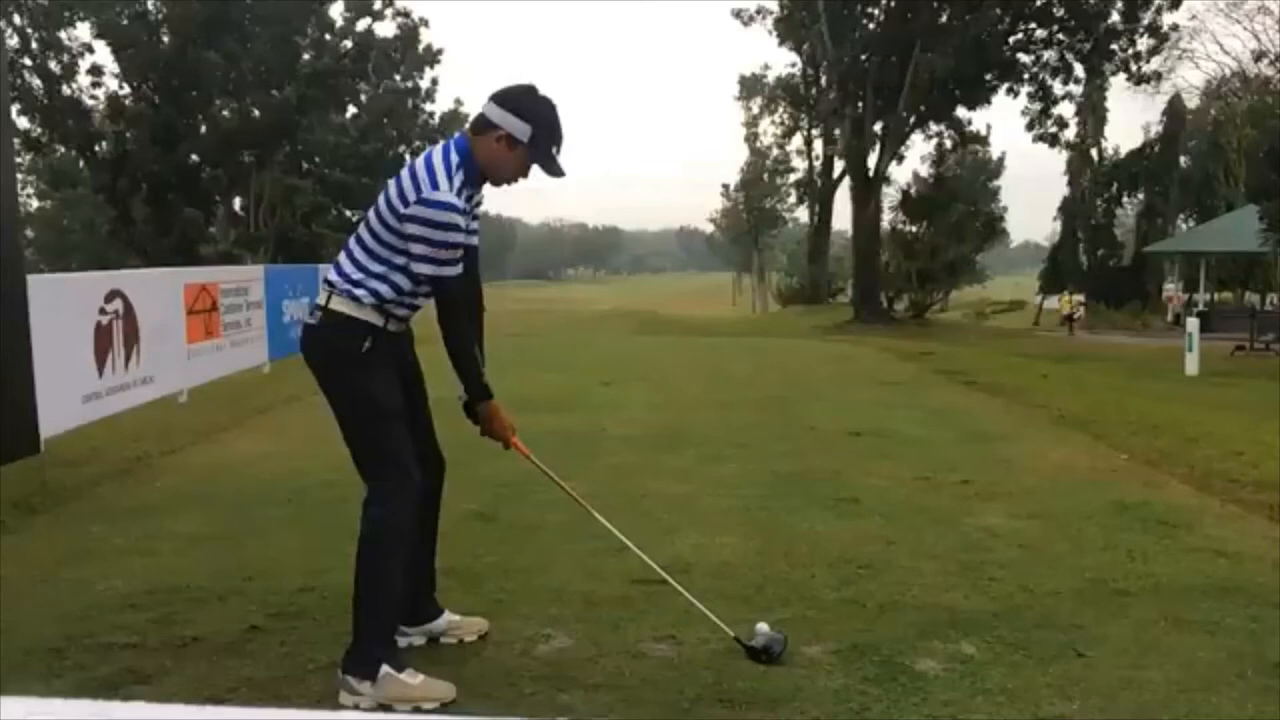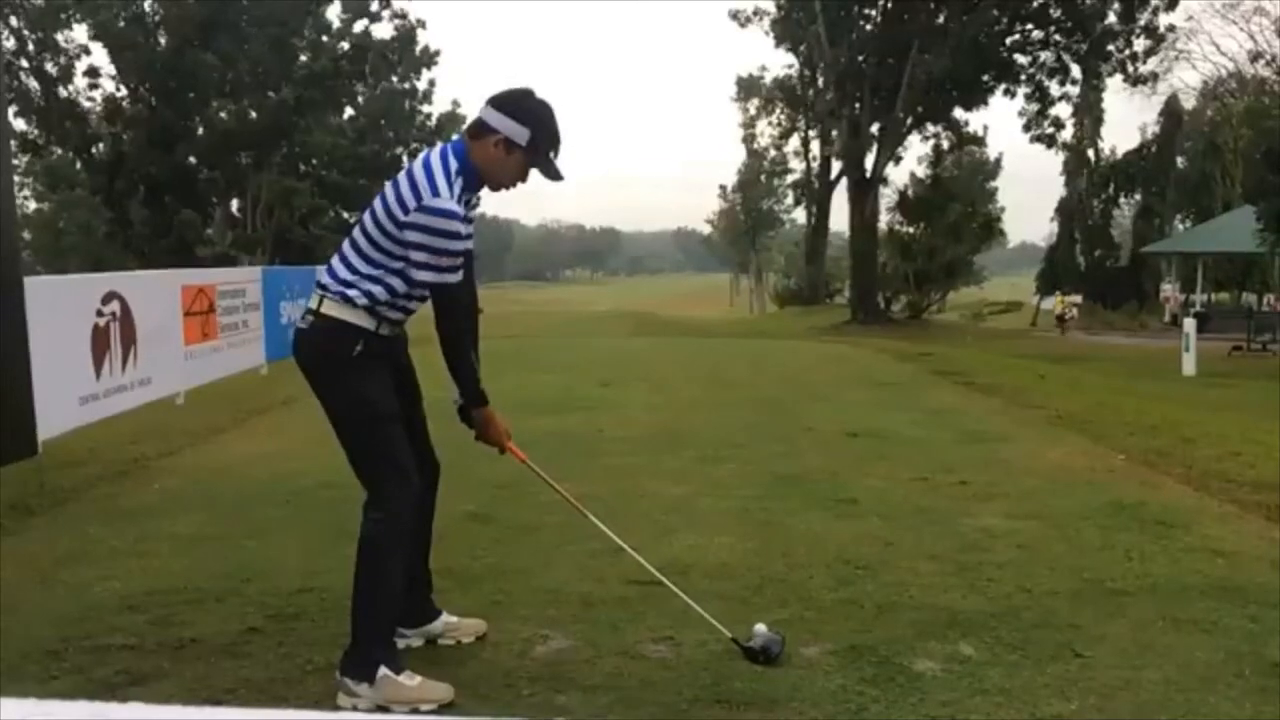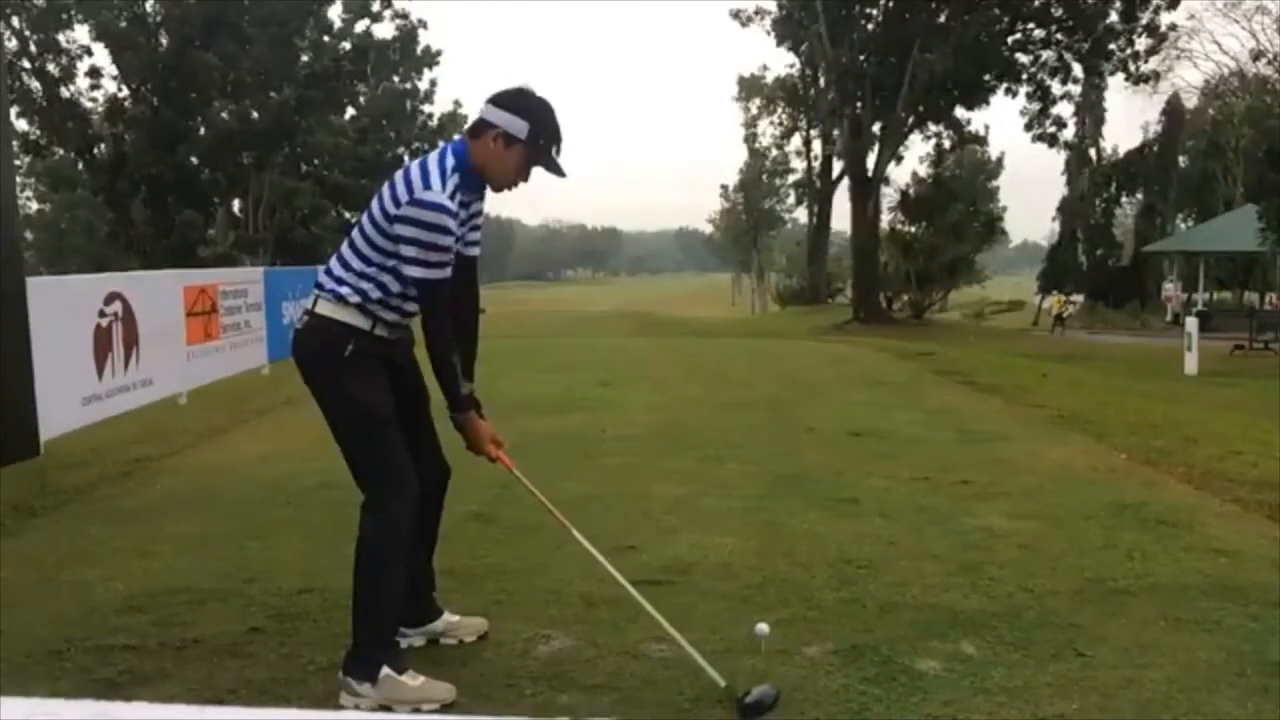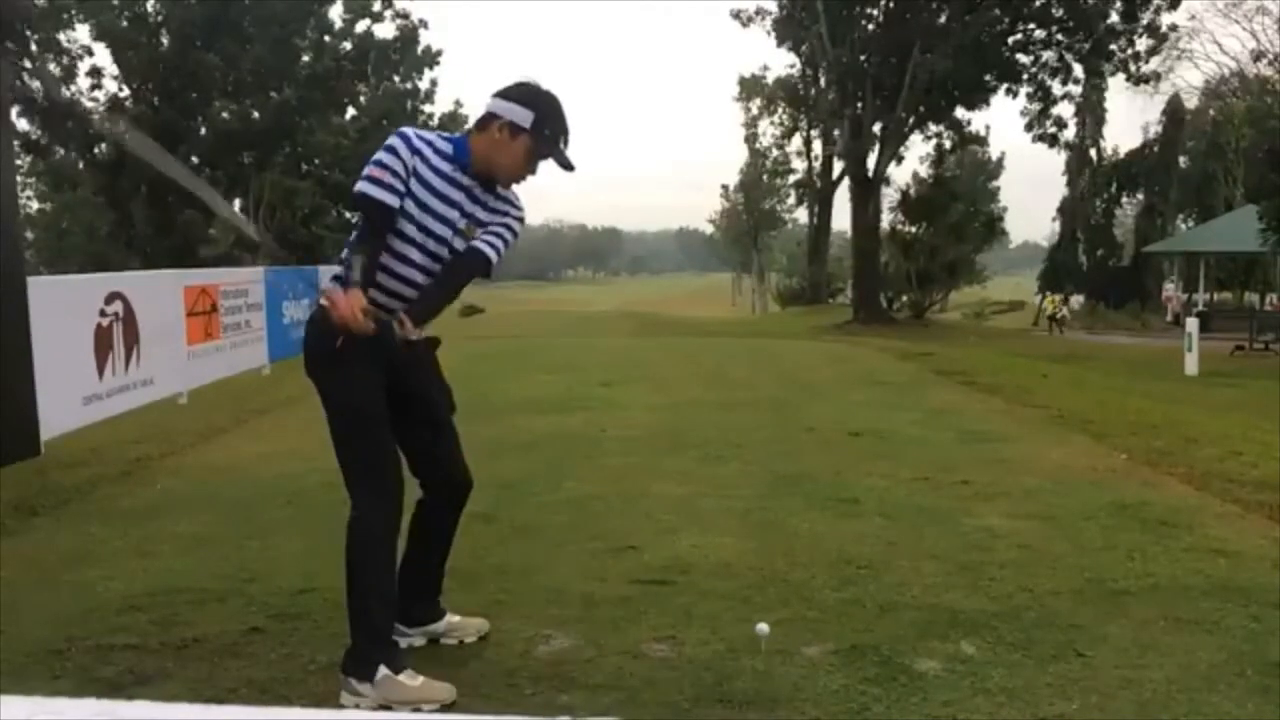
dt=1s
person 1, frame 1
left shoulder: (457, 173)
right shoulder: (438, 195)
left elbow: (467, 290)
right elbow: (451, 309)
left wrist: (479, 388)
right wrist: (481, 398)
left hip: (380, 334)
right hip: (348, 338)
left knee: (426, 468)
right knee: (395, 486)
left ankle: (416, 612)
right ankle: (367, 667)
person 1, frame 2
left shoulder: (452, 173)
right shoulder: (439, 202)
left elbow: (463, 297)
right elbow: (449, 315)
left wrist: (472, 393)
right wrist: (477, 404)
left hip: (374, 337)
right hip: (341, 342)
left knee: (421, 472)
right knee: (394, 489)
left ankle: (413, 613)
right ankle: (366, 670)
person 1, frame 3
left shoulder: (466, 185)
right shoulder: (431, 198)
left elbow: (464, 296)
right elbow: (437, 315)
left wrist: (467, 393)
right wrist: (463, 411)
left hip: (382, 339)
right hip: (339, 342)
left knee: (429, 474)
right knee: (393, 491)
left ankle: (415, 611)
right ankle: (370, 670)
person 1, frame 4
left shoulder: (505, 212)
right shoulder: (410, 149)
left elbow: (455, 279)
right elbow: (369, 235)
left wrist: (398, 321)
right wrist: (354, 292)
left hip: (405, 342)
right hip: (346, 337)
left knee: (449, 480)
right knee: (379, 491)
left ankle: (415, 612)
right ankle: (368, 667)
